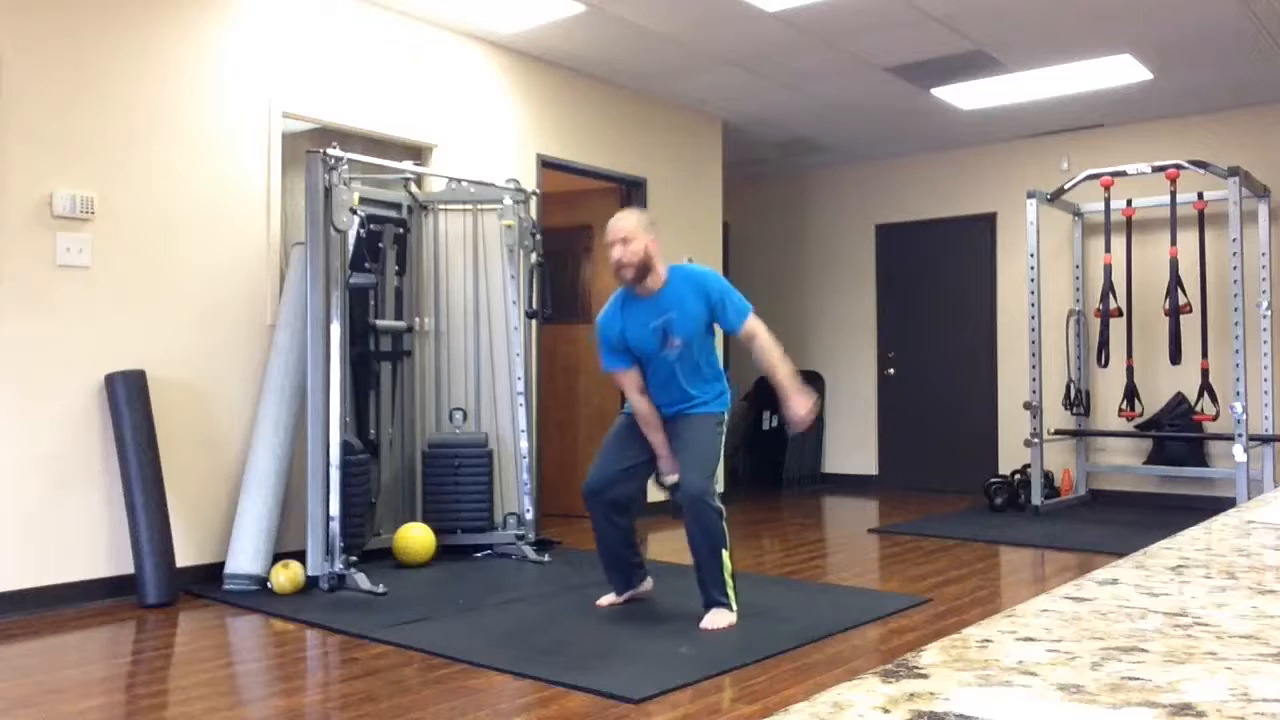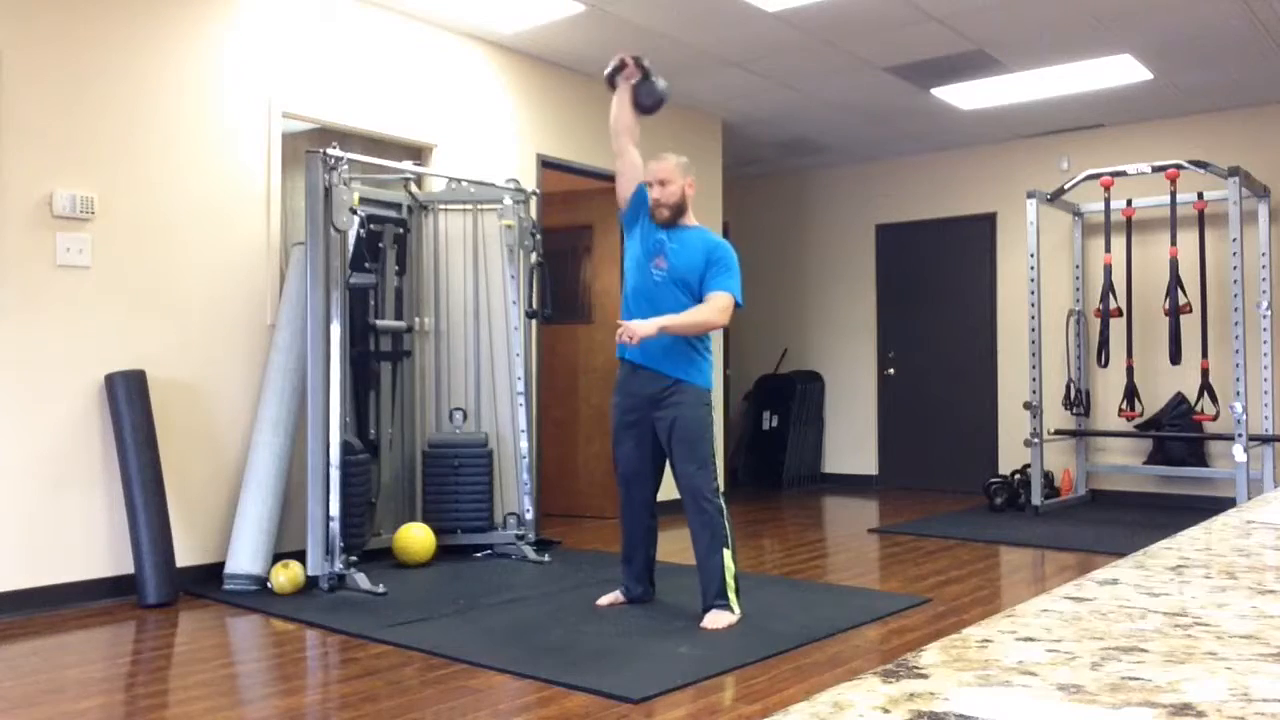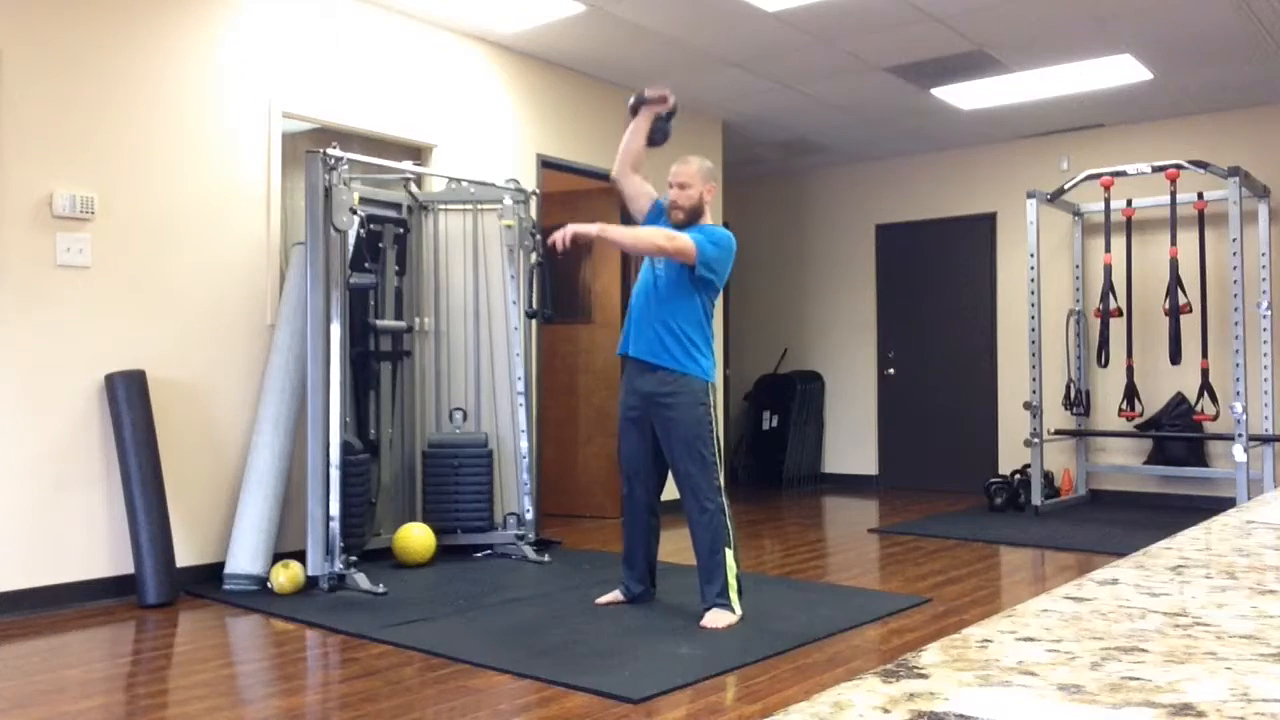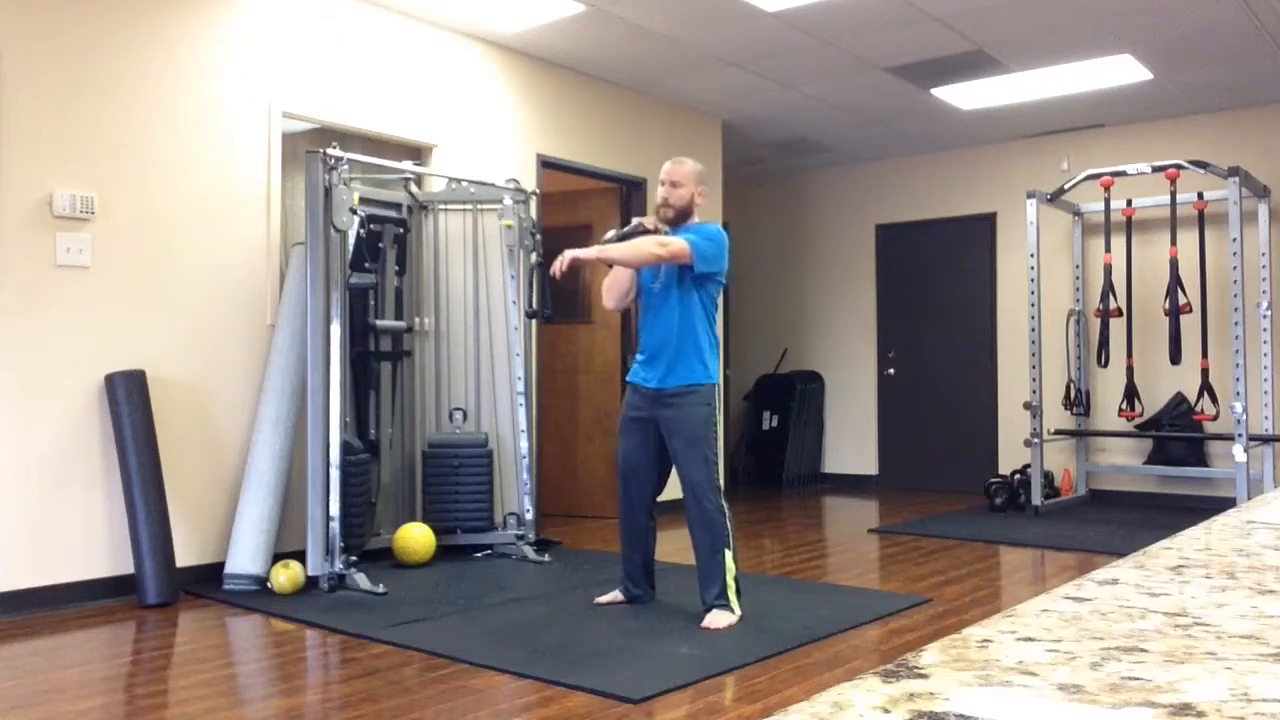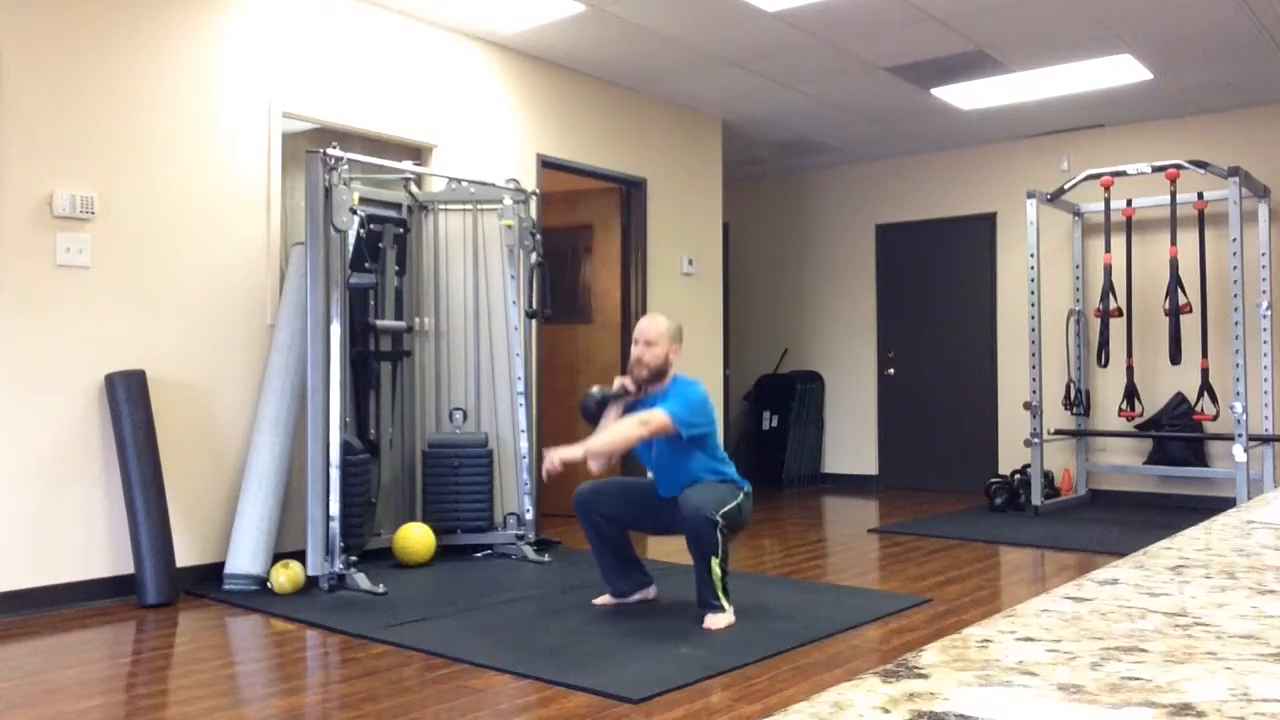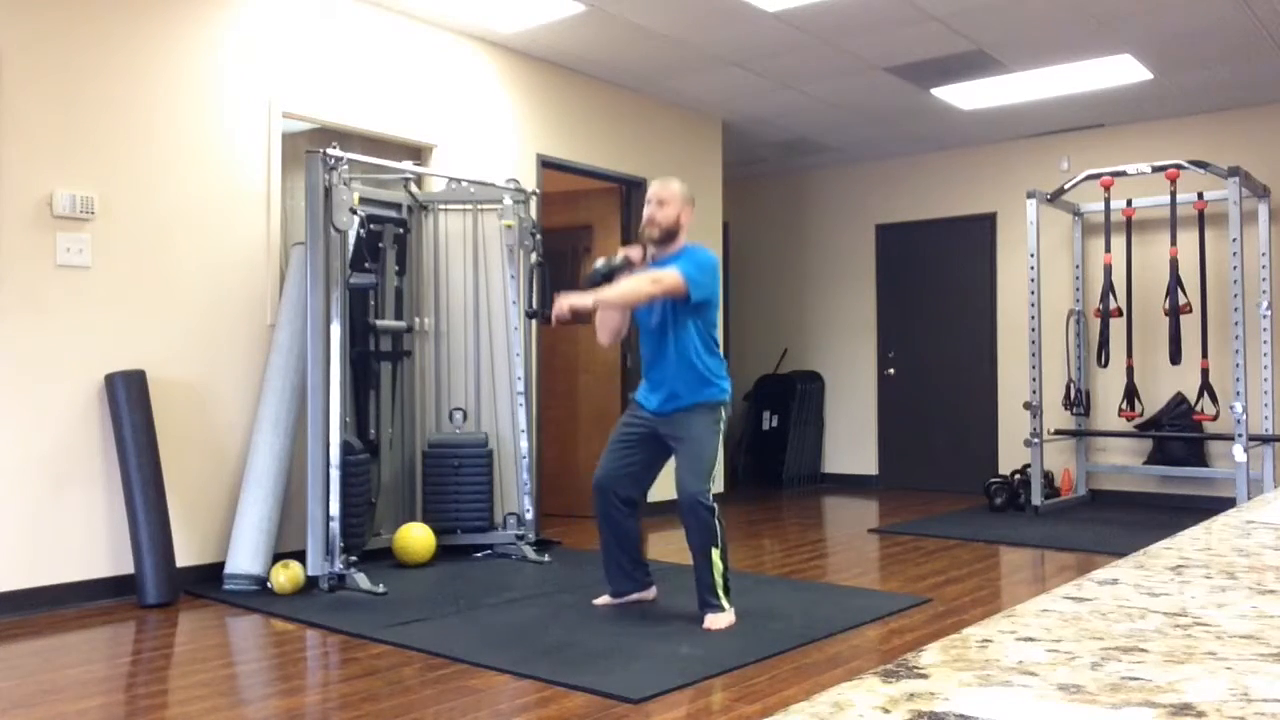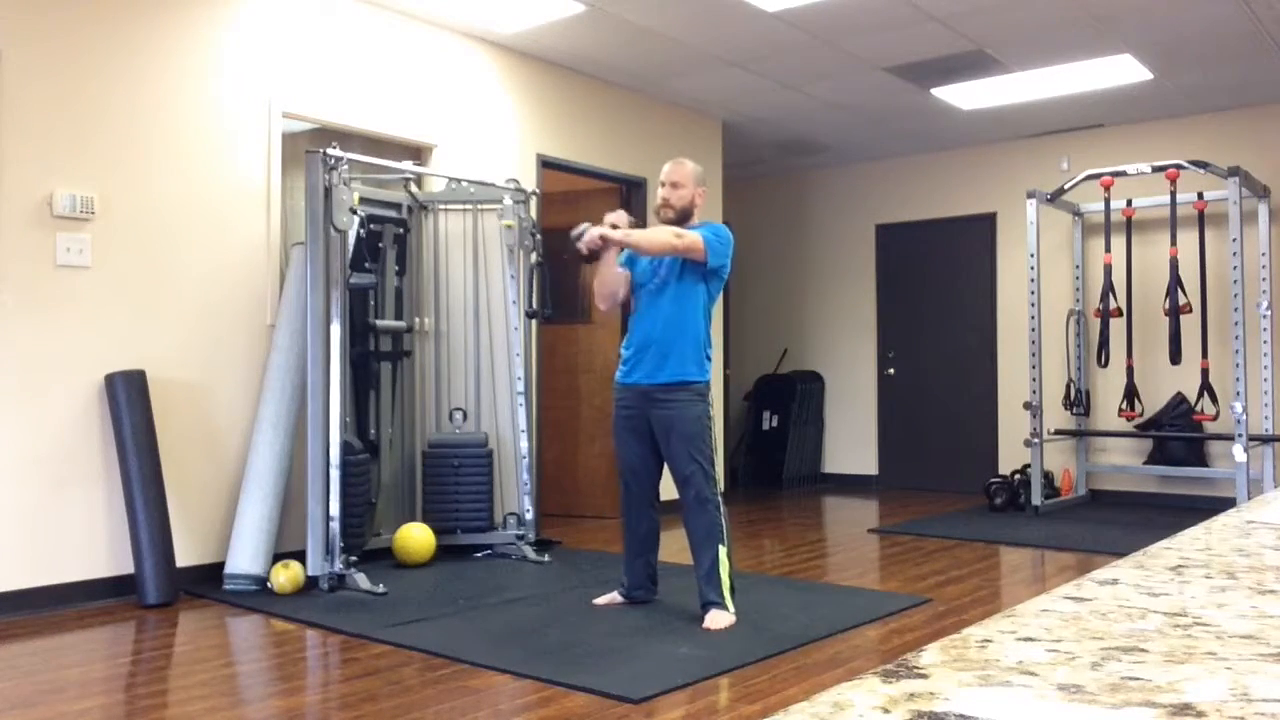
dt=0.7s
person 1, frame 1
left shoulder: (698, 283)
right shoulder: (611, 318)
left elbow: (756, 336)
right elbow: (636, 395)
left wrist: (791, 392)
right wrist: (665, 458)
left hip: (700, 410)
right hip: (646, 413)
left knee: (695, 492)
right knee: (600, 488)
left ankle: (721, 600)
right ankle: (630, 580)
person 1, frame 2
left shoulder: (715, 250)
right shoulder: (638, 223)
left elbow: (718, 314)
right elbow: (623, 145)
left wrist: (657, 323)
right wrist: (624, 88)
left hip: (683, 386)
right hip: (632, 380)
left knee: (700, 493)
right knee: (633, 490)
left ankle: (722, 599)
right ankle: (636, 586)
person 1, frame 3
left shoulder: (719, 242)
right shoulder: (658, 222)
left elbow: (665, 243)
right elbow: (624, 171)
left wrist: (591, 230)
right wrist: (647, 114)
left hip: (684, 383)
right hip: (638, 376)
left knee: (701, 492)
right knee: (637, 489)
left ankle: (723, 597)
right ankle: (636, 584)
person 1, frame 4
left shoulder: (709, 239)
right shoulder: (649, 246)
left elbow: (660, 250)
right elbow: (613, 300)
left wrist: (591, 252)
right wrist: (627, 248)
left hip: (692, 388)
right hip: (643, 386)
left knee: (701, 490)
right knee: (633, 486)
left ankle: (722, 600)
right ankle: (636, 586)
person 1, frame 5
left shoulder: (690, 396)
right shoulder: (633, 397)
left elbow: (643, 427)
right elbow: (598, 463)
left wrist: (576, 451)
right wrist: (615, 406)
left hip: (720, 490)
left knee: (696, 508)
right knee: (589, 499)
left ankle: (717, 603)
right ankle: (632, 583)
person 1, frame 6
left shoulder: (701, 262)
right shoulder: (639, 268)
left elbow: (656, 285)
right elbow: (608, 336)
left wrist: (584, 299)
right wrist: (624, 272)
left hip: (698, 405)
right hip: (647, 404)
left knee: (693, 496)
right knee: (609, 487)
left ankle: (716, 602)
right ankle: (630, 584)
person 1, frame 7
left shoulder: (715, 238)
right shoulder: (641, 248)
left elbow: (676, 241)
right elbow: (607, 300)
left wrist: (613, 233)
right wrist: (612, 245)
left hip: (682, 386)
right hip: (631, 385)
left knee: (698, 493)
right knee: (636, 492)
left ankle: (718, 600)
right ankle: (638, 585)
